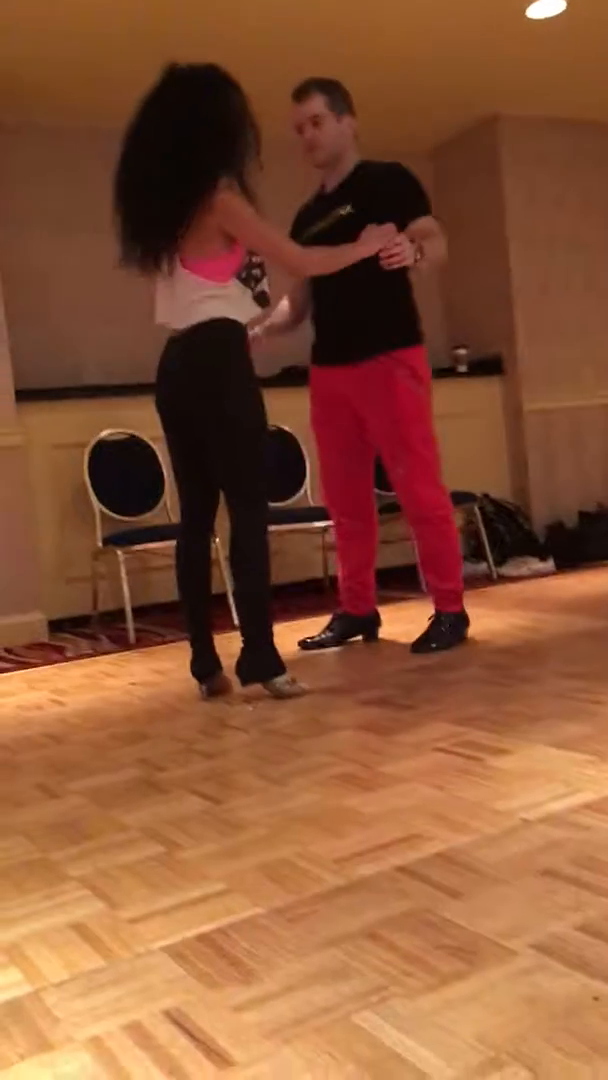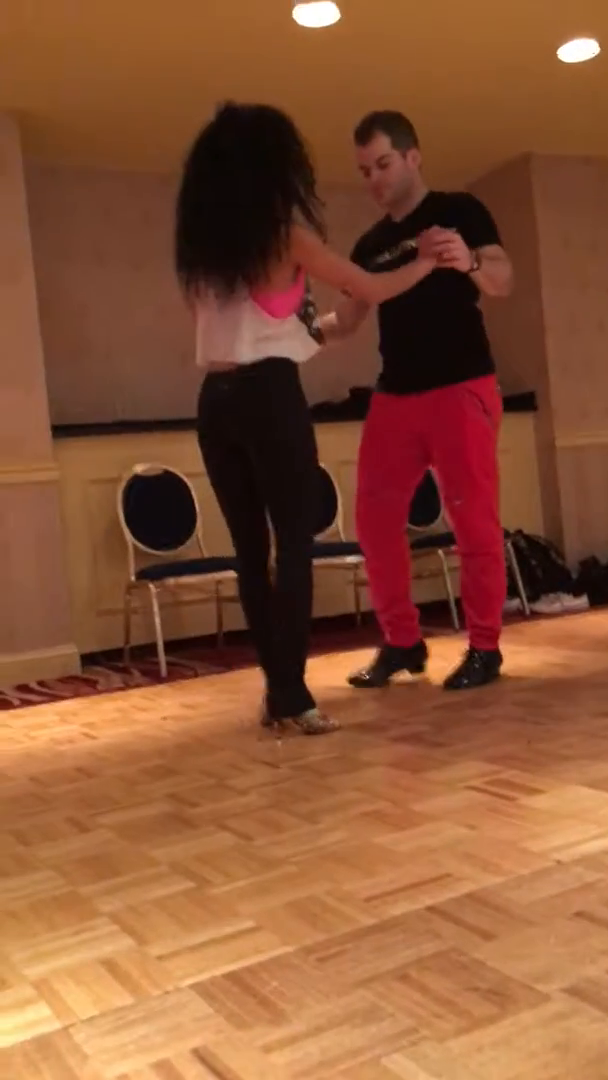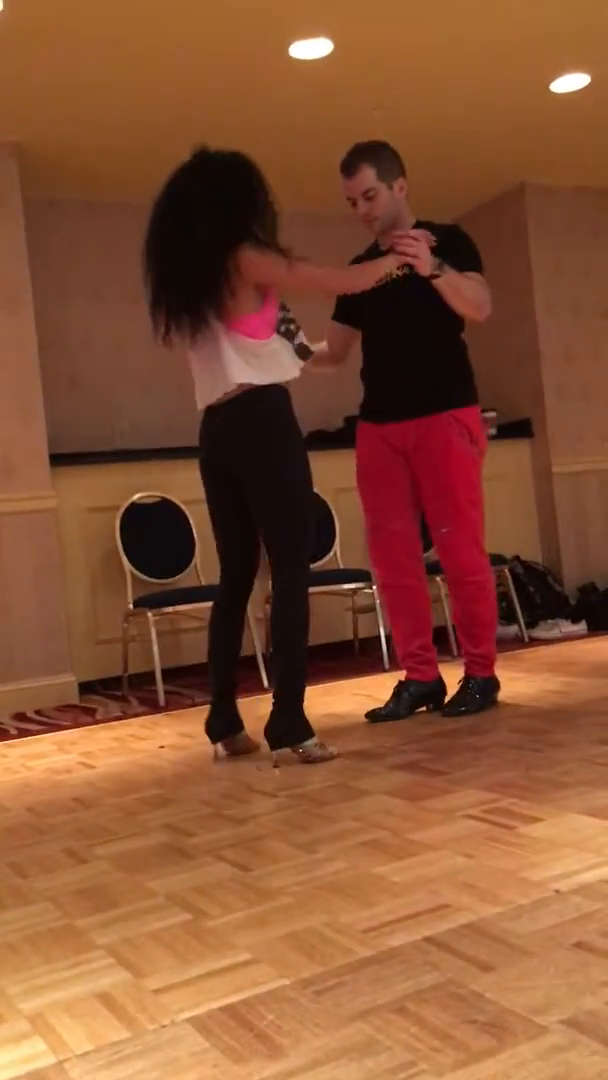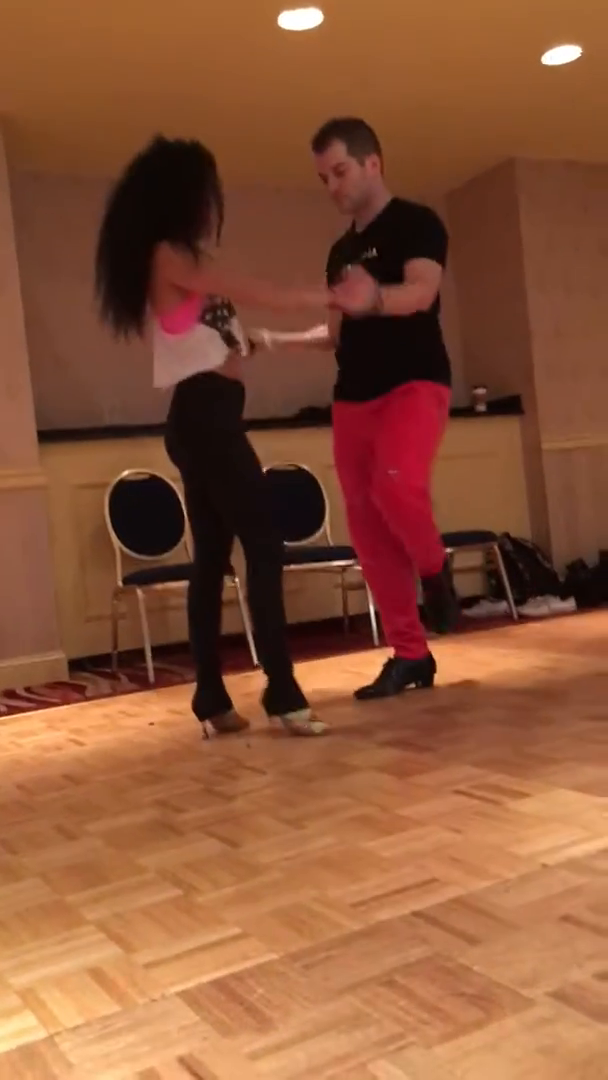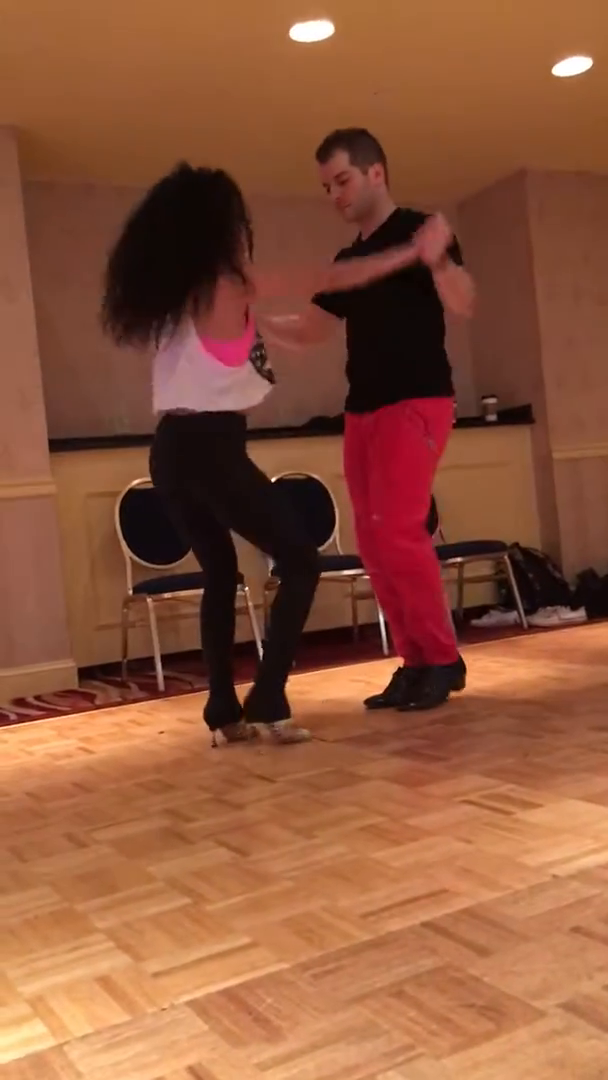
dt=0.4s
person 1, frame 1
left shoulder: (164, 204)
right shoulder: (218, 198)
right elbow: (301, 263)
right wrist: (366, 245)
left hip: (176, 365)
right hip: (216, 359)
left knee: (196, 514)
right knee: (248, 508)
left ankle: (204, 663)
right ankle: (259, 658)
person 1, frame 2
left shoulder: (205, 241)
right shoulder: (287, 231)
right elbow: (371, 290)
right wrist: (426, 262)
left hip: (215, 401)
right hip: (268, 394)
left knee: (250, 549)
right knee: (293, 544)
left ankle: (277, 687)
right ankle: (291, 693)
person 1, frame 3
left shoulder: (184, 277)
right shoulder: (246, 259)
right elbow: (342, 283)
right wrist: (398, 257)
left hip: (215, 430)
right hip: (261, 421)
left knee: (234, 577)
right knee: (290, 572)
left ankle: (224, 721)
right ankle: (288, 721)
person 1, frame 4
left shoulder: (170, 260)
right shoulder: (170, 255)
right elbow: (256, 294)
right wrist: (333, 295)
left hip: (196, 415)
right hip: (208, 413)
left knee: (211, 557)
right knee: (264, 547)
left ankle: (211, 700)
right ankle: (283, 692)
person 1, frame 5
left shoulder: (165, 290)
right shoulder: (230, 281)
right elbow: (329, 280)
right wrist: (412, 253)
left hip: (172, 447)
right hip: (211, 446)
left knee: (221, 573)
right knee: (300, 561)
left ankle: (226, 711)
right ankle: (266, 702)
person 2, frame 1
left shoulder: (388, 181)
right shoulder: (307, 217)
left elbow: (435, 241)
right elbow: (300, 299)
left wrist: (413, 252)
right wrist: (257, 331)
left hip: (390, 357)
right hip: (329, 367)
left knee: (417, 483)
right knee: (344, 494)
left ankle: (450, 609)
right ankle: (357, 610)
person 2, frame 2
left shoulder: (460, 211)
right shoulder: (370, 245)
left elbow: (502, 280)
right elbow: (345, 321)
left wrist: (471, 263)
left hip: (461, 387)
right hip: (394, 394)
left knee: (473, 518)
right knee: (375, 513)
left ankle: (484, 646)
right ankle: (401, 640)
person 2, frame 3
left shoulder: (447, 240)
right shoulder: (358, 271)
left elbow: (479, 307)
right elbow: (335, 349)
left wrist: (432, 267)
left hip: (445, 415)
right hip: (378, 425)
left knee: (459, 546)
right knee: (392, 553)
left ankle: (481, 673)
right ankle: (420, 678)
person 2, frame 4
left shoulder: (416, 223)
right shoulder: (340, 250)
left elbow: (422, 293)
left wrist: (375, 299)
right wrist: (275, 340)
left hip: (414, 385)
right hip: (352, 399)
left knee: (396, 486)
right knee: (368, 530)
left ankle: (434, 571)
right ankle: (409, 653)
person 2, frame 5
left shoulder: (419, 230)
right shoulder: (346, 260)
left elbow: (462, 303)
right elbow: (309, 330)
left wrist: (437, 260)
left hip: (415, 401)
right hip: (362, 409)
left knee: (396, 529)
right knee: (375, 540)
left ankle: (443, 658)
right ankle: (415, 663)
